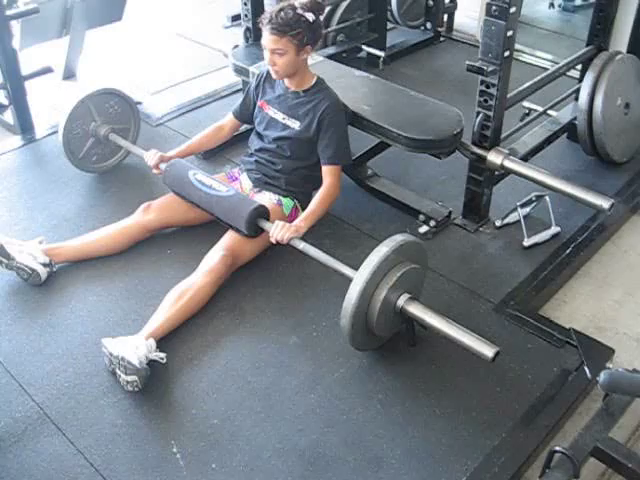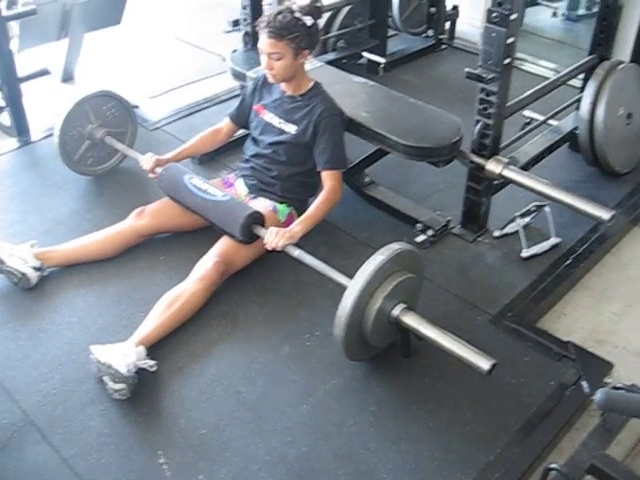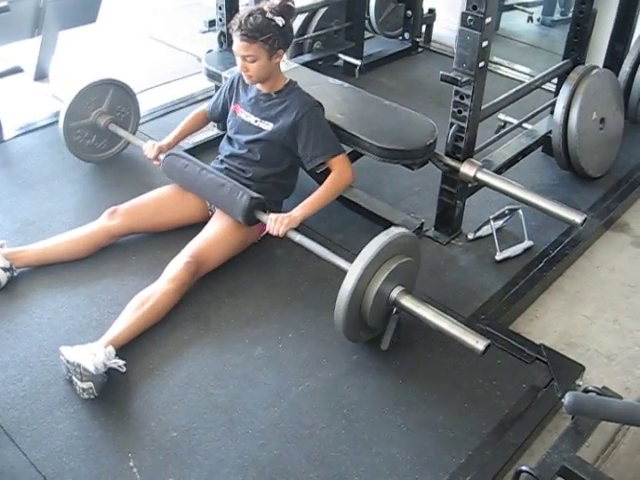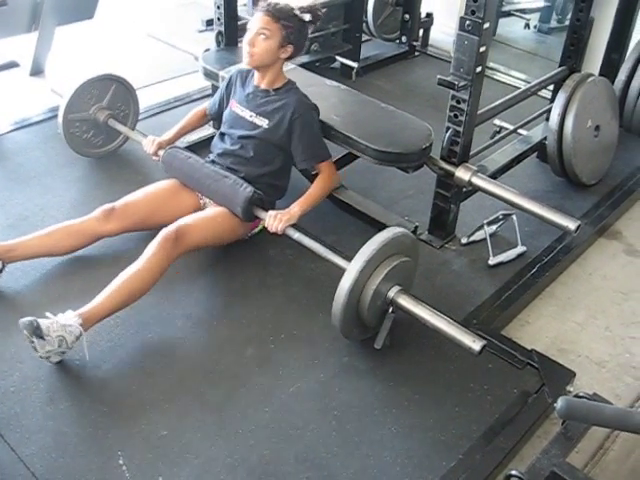
dt=0.7s
person 1, frame 1
left shoulder: (326, 107)
right shoulder: (265, 81)
left elbow: (331, 182)
right elbow: (226, 127)
left wrist: (300, 225)
right wrist: (171, 155)
left hip: (280, 198)
right hip: (242, 177)
left knee: (220, 259)
right knee: (149, 213)
left ankle: (141, 345)
right ankle: (42, 256)
person 1, frame 2
left shoulder: (322, 112)
right shoulder: (262, 84)
left elbow: (332, 187)
right elbow: (223, 131)
left wrist: (295, 231)
right wrist: (167, 159)
left hip: (276, 203)
right hip: (238, 182)
left knee: (213, 266)
right knee: (143, 218)
left ankle: (130, 353)
right ankle: (34, 260)
person 1, frame 3
left shoulder: (302, 109)
right shoulder: (239, 83)
left elbow: (343, 171)
right elbow: (205, 112)
left wrist: (296, 214)
right wrist: (167, 143)
left knee: (184, 266)
right knee: (115, 217)
left ankle: (100, 354)
person 1, frame 4
left shoulder: (296, 108)
right shoulder: (238, 79)
left elbow: (328, 173)
right elbow: (207, 111)
left wrist: (292, 211)
right wrist: (167, 138)
left knee: (171, 238)
right knee: (109, 216)
left ankle: (73, 326)
